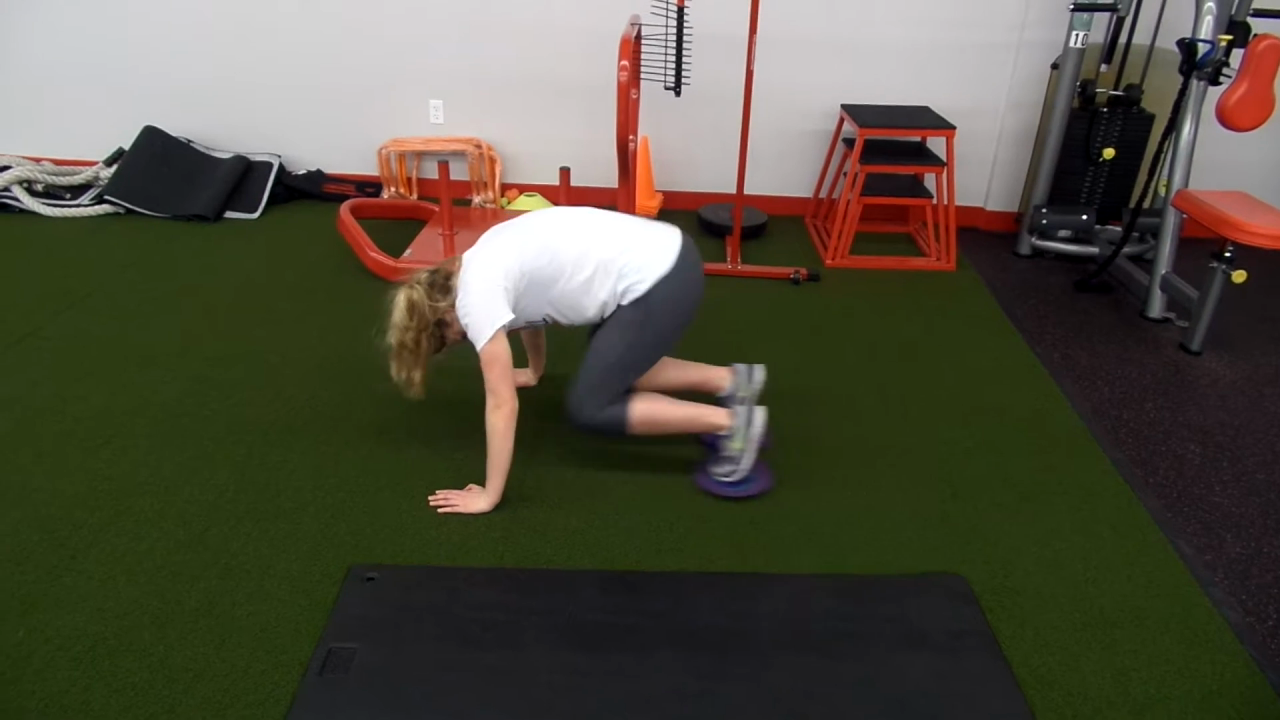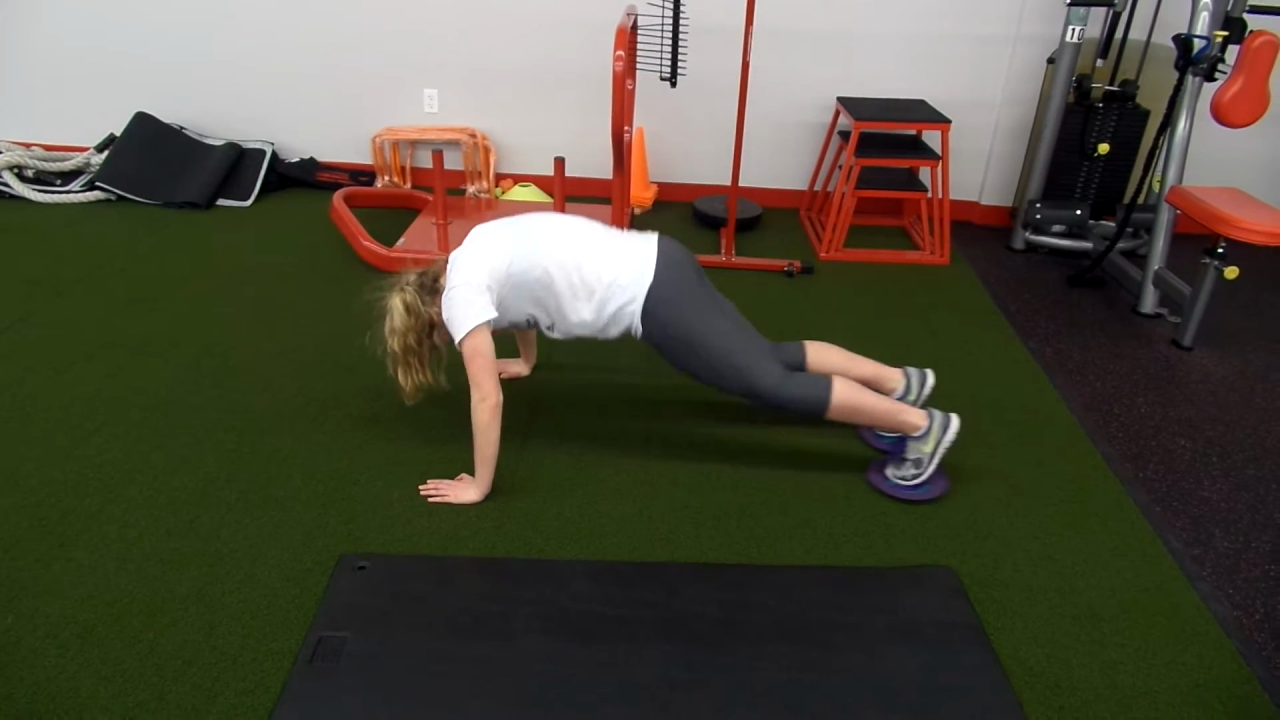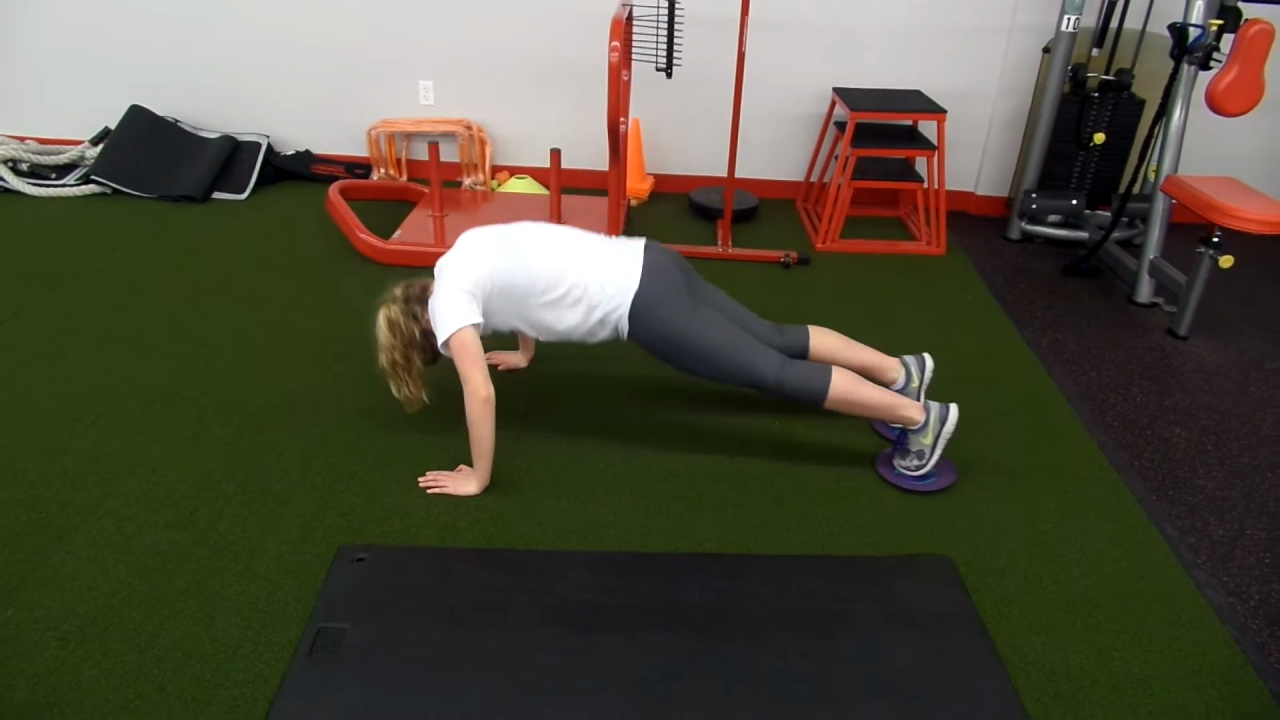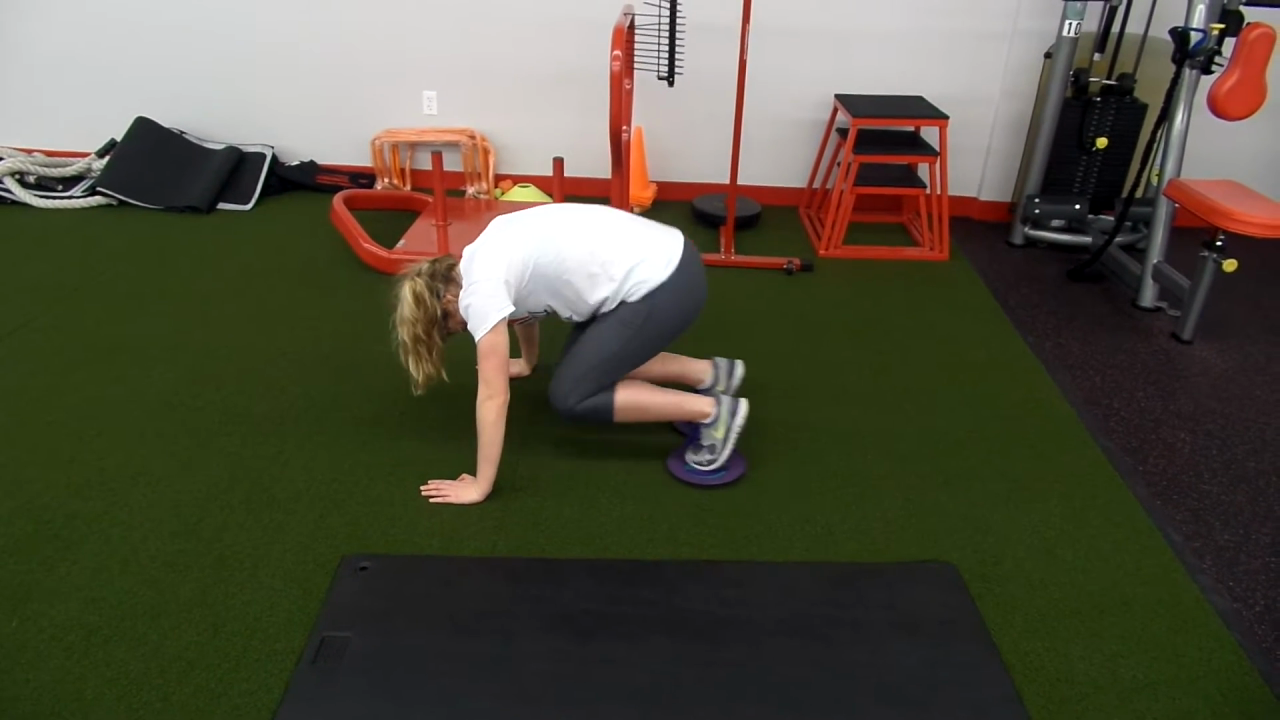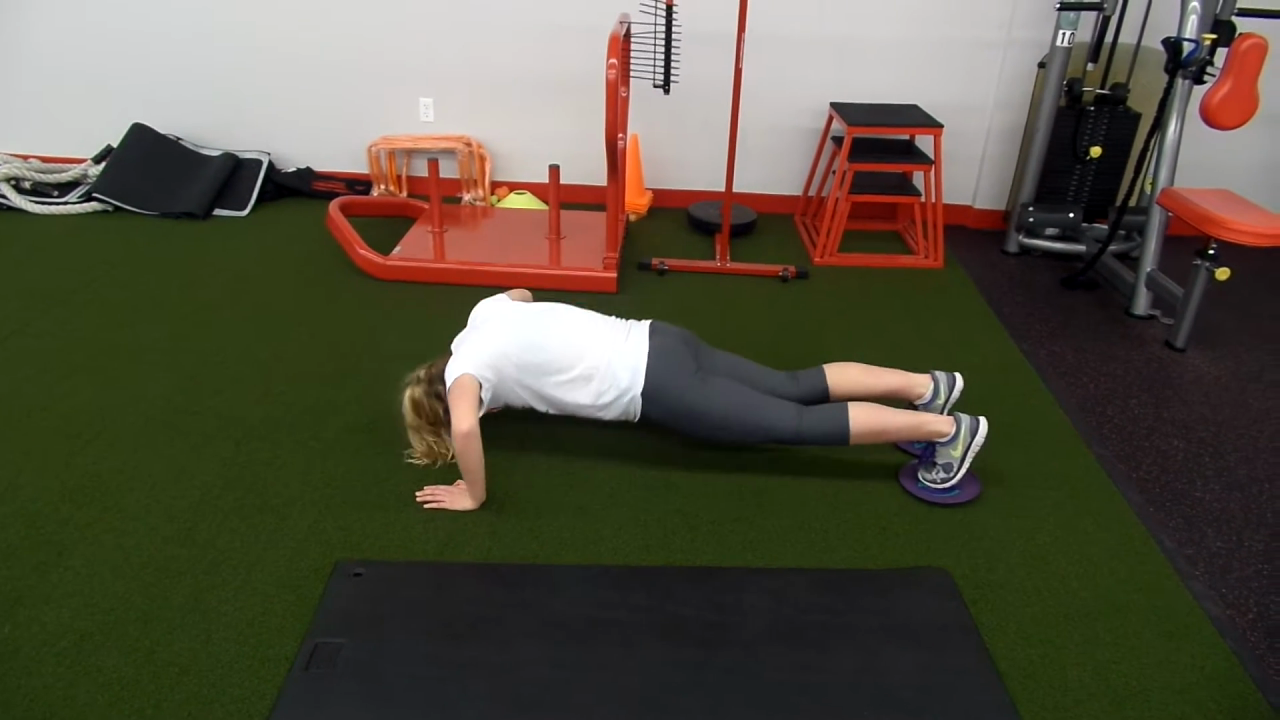
dt=1s
person 1, frame 1
left shoulder: (475, 297)
right shoulder: (475, 266)
left elbow: (502, 405)
left wrist: (489, 496)
right wrist: (536, 369)
left hip: (661, 281)
right hip: (665, 256)
left knee: (588, 408)
right knee: (611, 376)
left ankle: (728, 421)
right ankle: (727, 381)
person 1, frame 2
left shoulder: (460, 296)
right shoulder: (474, 254)
left elbow: (487, 400)
left wrist: (478, 487)
right wrist: (526, 360)
left hip: (649, 295)
right hip: (656, 260)
left knee: (766, 382)
right knee: (768, 356)
left ankle: (919, 424)
right ankle: (899, 382)
person 1, frame 3
left shoulder: (447, 301)
right shoulder: (465, 252)
left elbow: (480, 393)
left wrist: (478, 477)
right wrist: (526, 349)
left hip: (639, 305)
right hip: (646, 265)
left knee: (771, 370)
right knee: (772, 337)
left ankle: (919, 416)
right ankle: (900, 370)
person 1, frame 4
left shoulder: (478, 290)
right shoulder: (485, 254)
left elbow: (494, 396)
left wrist: (480, 486)
right wrist: (527, 361)
left hip: (664, 286)
right hip: (667, 259)
left knee: (570, 397)
right knee: (594, 364)
left ankle: (709, 410)
right ankle: (707, 373)
person 1, frame 5
left shoulder: (463, 370)
right shoulder: (483, 316)
left elbow: (466, 429)
right elbow: (524, 294)
left wrist: (473, 496)
left hip: (654, 386)
right hip: (657, 343)
left knee: (790, 423)
right knee: (794, 387)
left ankle: (947, 430)
right ankle: (928, 387)
